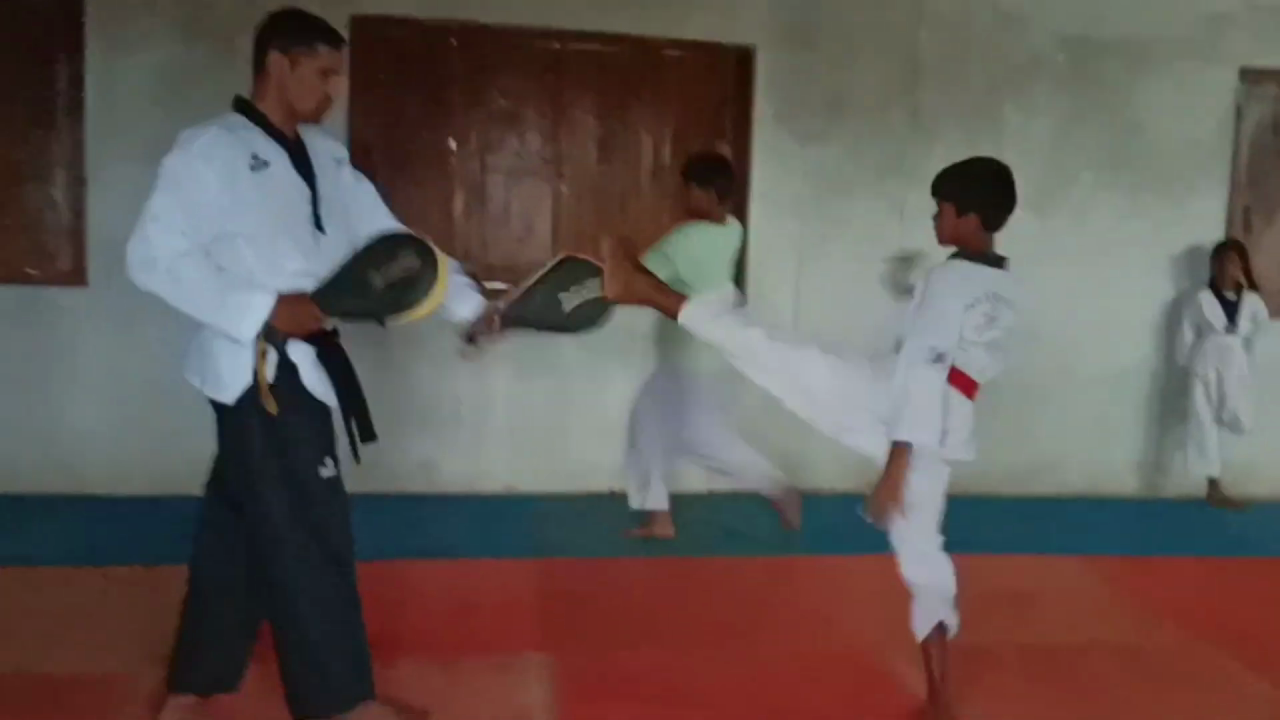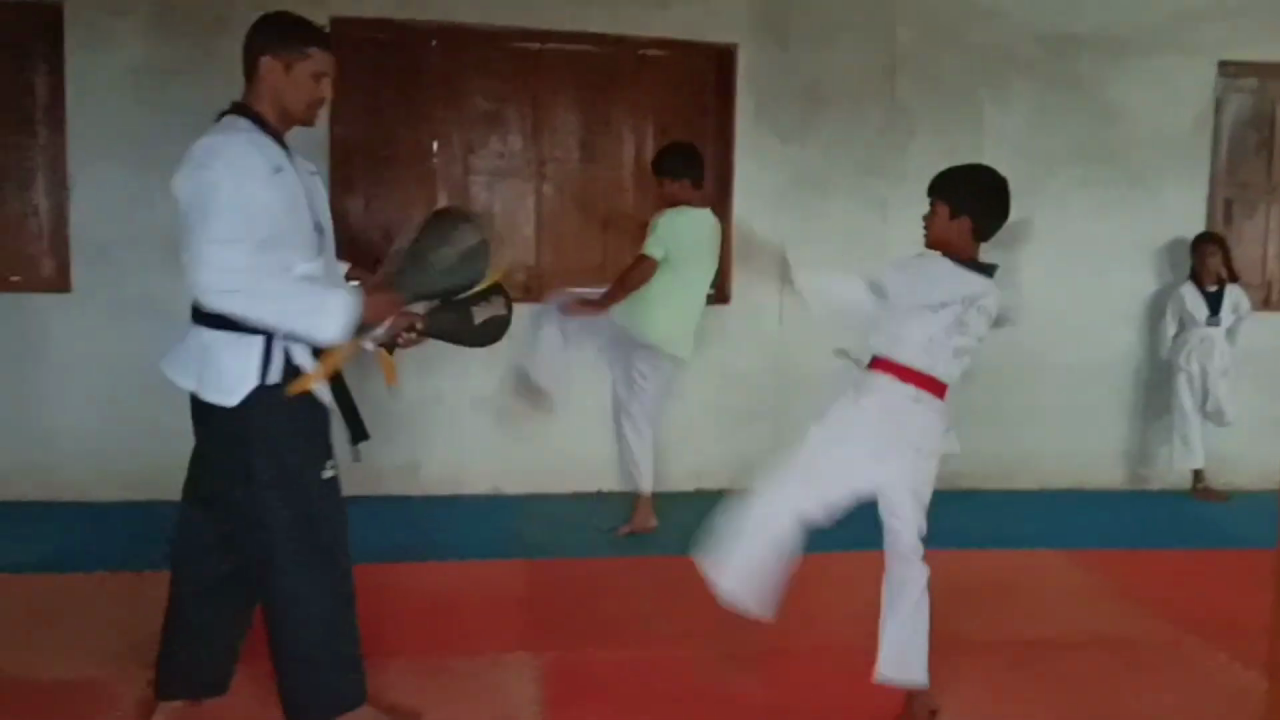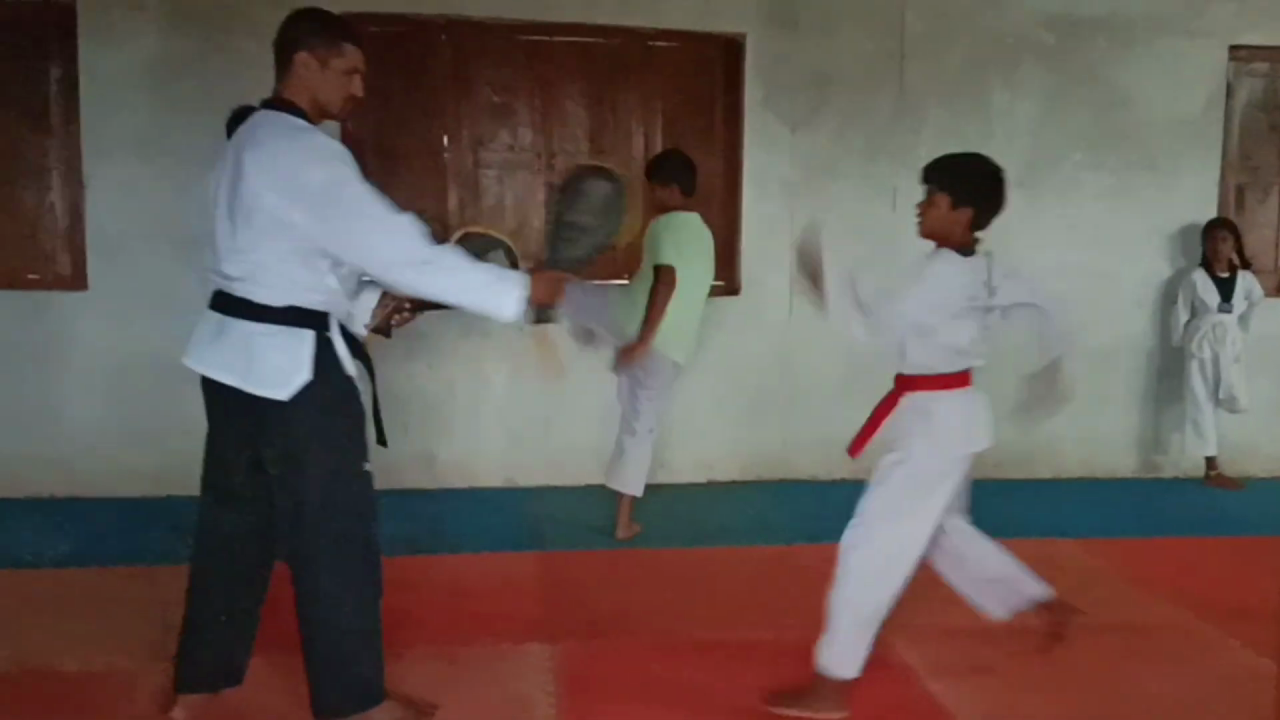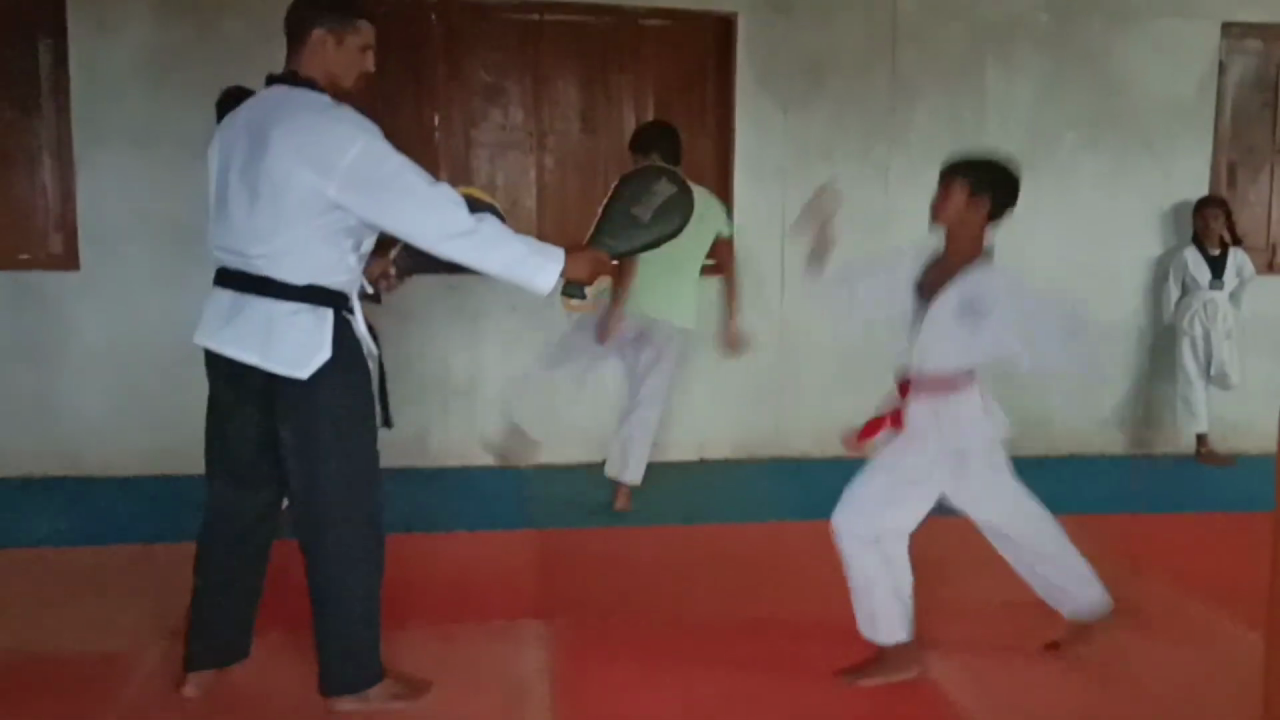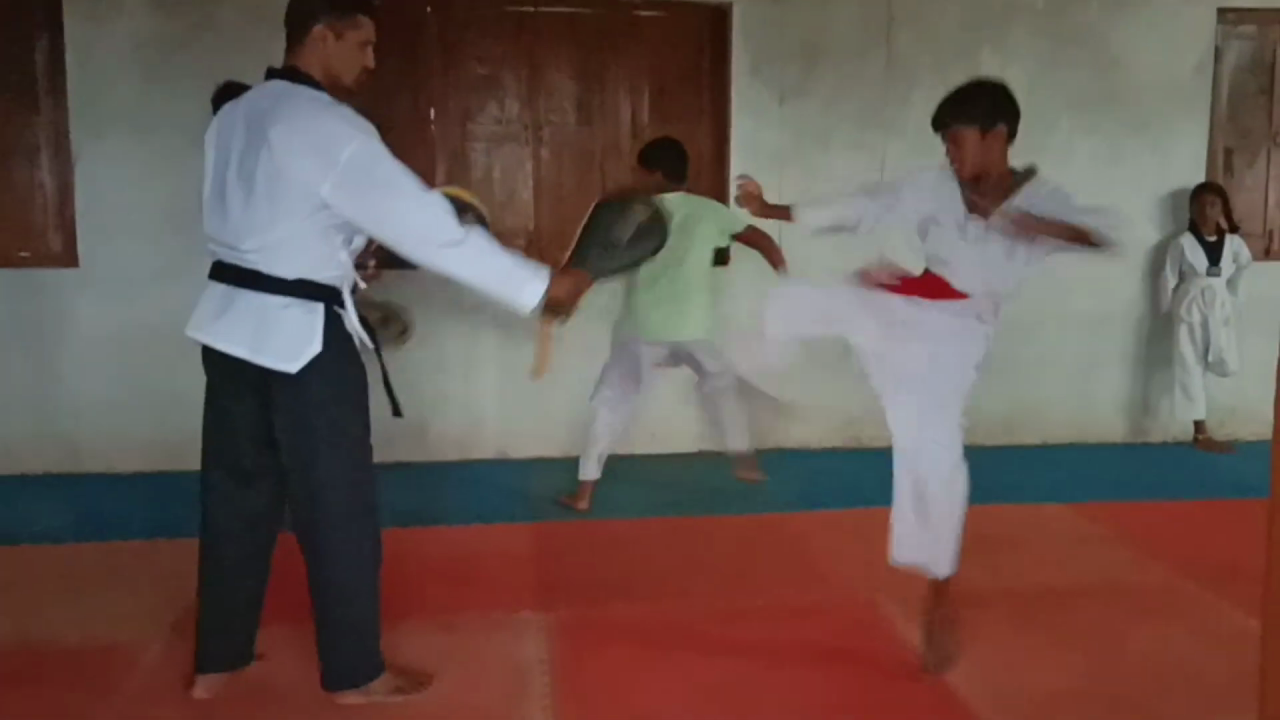
dt=0.2s
person 1, frame 1
left shoulder: (326, 157)
right shoulder: (209, 150)
left elbow: (387, 240)
right elbow: (153, 257)
left wrist: (469, 303)
right wrist: (262, 310)
left hip: (295, 364)
right hip: (257, 368)
left knee: (240, 524)
right knee: (307, 534)
person 1, frame 2
left shoulder: (288, 160)
right shoulder: (231, 155)
left elbow: (306, 271)
right elbow: (221, 277)
left wrist: (370, 321)
right wrist: (350, 308)
left hip: (231, 367)
right hip: (256, 371)
left knee: (224, 523)
right knee: (306, 536)
person 1, frame 3
left shoulder: (248, 144)
right shoulder: (304, 153)
right elbow: (398, 249)
left wrist: (363, 307)
right wrist: (518, 287)
left hip: (234, 351)
right hip: (294, 364)
left knee: (234, 516)
right knee: (333, 531)
person 1, frame 4
left shoulder: (240, 122)
right shoulder: (334, 132)
right elbow: (441, 219)
left wrist: (342, 268)
right wrist: (557, 263)
left hip: (238, 327)
right hip: (306, 339)
left knee: (239, 496)
right knee: (341, 511)
left ankle: (207, 657)
right ankle: (353, 676)
person 1, frame 5
left shoulder: (235, 116)
right shoulder: (331, 127)
right elbow: (429, 229)
right wrist: (540, 284)
left hip: (236, 320)
right hip: (301, 333)
left knee: (239, 495)
right knee: (339, 507)
left ankle: (217, 660)
right ankle: (355, 670)
person 2, frame 1
left shoulder: (948, 276)
right shoulder: (1006, 288)
left elbow: (925, 366)
left wrist: (894, 463)
left hip: (903, 401)
right hip: (949, 424)
left knee: (766, 349)
right knee: (920, 547)
left ankle: (646, 291)
person 2, frame 2
left shoulder: (924, 269)
right shoulder: (988, 288)
left elbow: (847, 291)
left wrist: (791, 271)
left hip: (878, 412)
right hip: (925, 422)
left knee: (778, 498)
right knee: (904, 551)
left ankle: (742, 589)
person 2, frame 3
left shoulder: (938, 271)
right shoulder: (987, 269)
left elbow: (869, 322)
right elbow: (1036, 308)
left wrist: (819, 276)
right wrist: (1050, 369)
left hip: (934, 420)
right hip: (952, 411)
left knee: (874, 544)
right knee: (935, 529)
right ankle: (1042, 606)
person 2, frame 4
left shoulder: (996, 288)
right shoulder: (926, 267)
left elbow: (1057, 341)
right elbow: (873, 300)
right wrist: (825, 261)
left hip: (949, 424)
right hip: (925, 417)
left knee: (861, 523)
right knee: (1015, 519)
left ankle: (897, 649)
right ankle: (1086, 610)
person 2, frame 5
left shoulder: (1041, 197)
right shoulder: (936, 185)
left elbow: (1089, 233)
right elbow: (867, 206)
left wrist: (1053, 228)
right wrist: (773, 209)
left hip: (951, 329)
right hip: (910, 312)
left knee: (930, 453)
right knee: (816, 303)
left ankle: (938, 598)
person 3, frame 1
left shoulder: (685, 236)
right shoulder: (731, 229)
left hip: (692, 351)
right hip: (686, 349)
left knee: (701, 438)
right knee: (644, 424)
left ankle: (777, 488)
right ankle: (659, 517)
person 3, frame 2
left shoulder: (670, 220)
right shoulder: (712, 225)
left elbow: (643, 270)
left wrist: (598, 305)
left hip: (638, 319)
right hip: (675, 341)
left knee: (556, 316)
right knee: (636, 418)
left ankle: (537, 380)
right ankle: (643, 509)
person 3, frame 3
left shoulder: (665, 226)
right shoulder: (703, 234)
left elbow: (665, 282)
left wrist: (641, 343)
left hip: (641, 333)
right hip: (672, 348)
left knee: (574, 293)
right knee: (640, 427)
right ankle: (624, 519)
person 3, frame 4
right shoulder: (710, 202)
left elbow: (632, 253)
right elbow: (726, 263)
left wrist: (615, 309)
right wrist: (730, 322)
left hip: (633, 308)
right hip: (676, 319)
left knee: (553, 362)
right knee: (648, 402)
left ankle: (520, 439)
right ankle: (623, 490)
person 3, frame 5
right shoulder: (710, 211)
right elbow: (760, 242)
left hip: (641, 329)
right hip: (691, 330)
left knee: (609, 404)
right knee: (720, 384)
left ankle: (585, 489)
right ankle: (742, 457)
person 4, frame 1
left shoulder: (1251, 301)
right shoulder: (1201, 299)
left elbow: (1260, 326)
right elbow: (1186, 335)
left wrist: (1243, 353)
right wrist: (1189, 364)
left hip: (1235, 369)
right hip: (1206, 368)
left knee: (1239, 423)
right knee: (1205, 425)
right ankle: (1214, 488)
person 4, frame 2
left shoulder: (1233, 292)
right shoulder: (1184, 292)
left elbow: (1243, 318)
right elbow: (1169, 328)
left wrist: (1226, 345)
right wrist: (1171, 358)
left hip: (1218, 360)
right hip: (1189, 360)
left knee: (1223, 416)
right knee: (1189, 418)
right ankle: (1199, 481)
person 4, frame 3
left shoulder: (1245, 279)
right shoulder: (1195, 279)
left elbow: (1256, 304)
right elbow: (1180, 315)
left wrist: (1239, 332)
right wrist: (1183, 344)
left hip: (1231, 346)
right hip: (1201, 346)
left knee: (1237, 403)
right knee: (1201, 404)
right ankle: (1212, 469)
person 4, frame 4
left shoulder: (1237, 256)
right shoulder: (1186, 256)
left elbow: (1247, 280)
right elbow: (1172, 292)
left wrist: (1231, 309)
right wrist: (1173, 324)
left hip: (1222, 324)
right hip: (1193, 324)
left knee: (1228, 380)
right knee: (1193, 382)
right ankle: (1203, 445)
person 4, frame 5
left shoulder: (1233, 242)
right shoulder: (1182, 243)
left elbow: (1243, 267)
right elbow: (1168, 279)
left wrist: (1229, 296)
right wrist: (1170, 309)
left hip: (1220, 310)
right hip: (1190, 311)
left knee: (1226, 366)
right knee: (1191, 369)
right ankle: (1201, 433)
